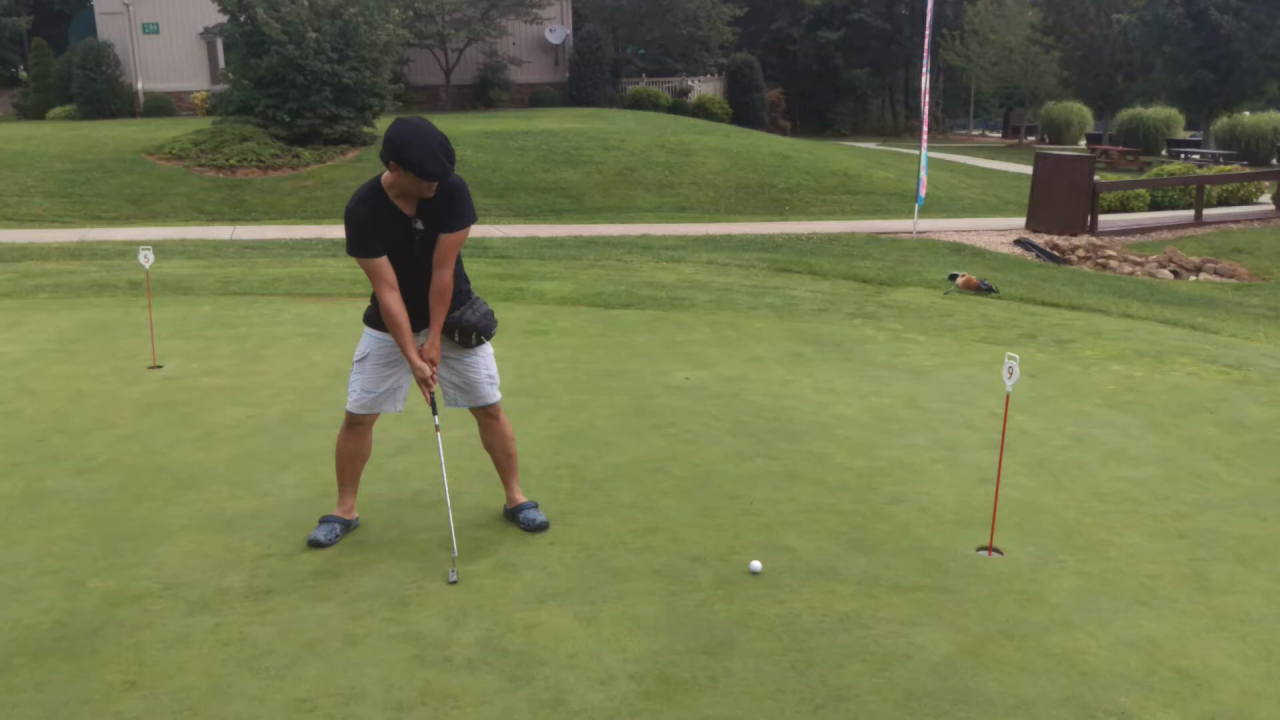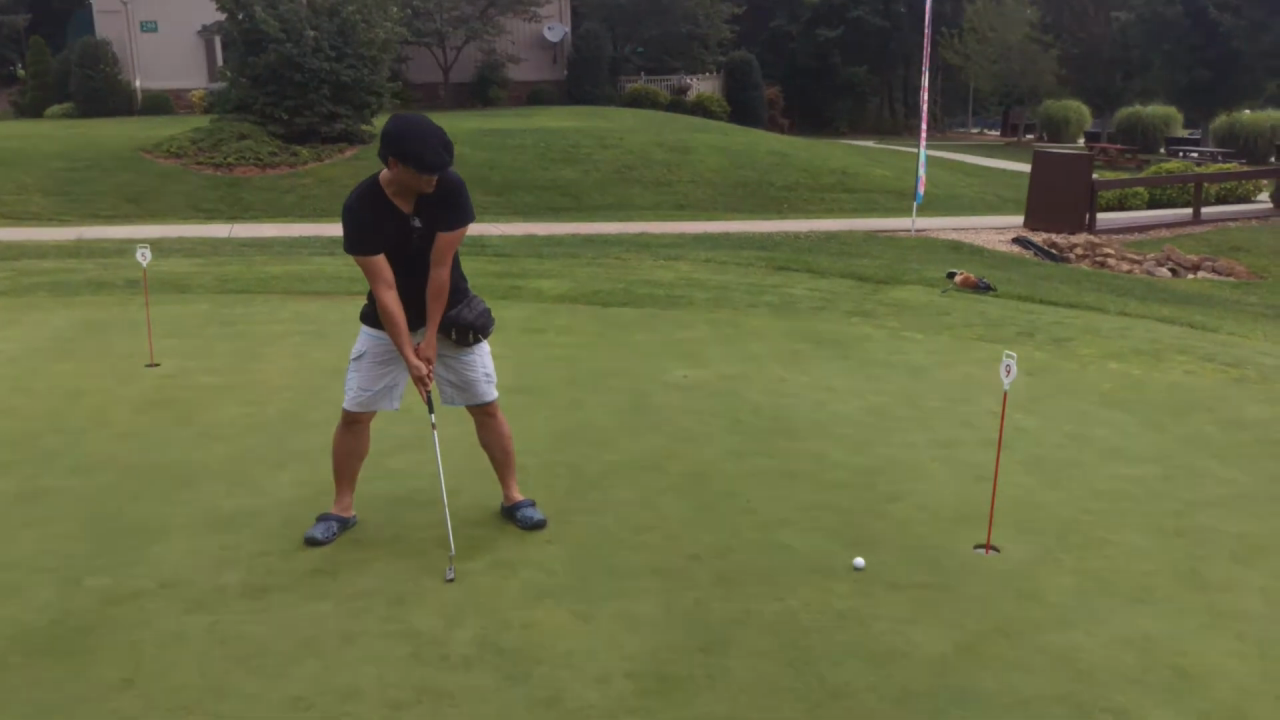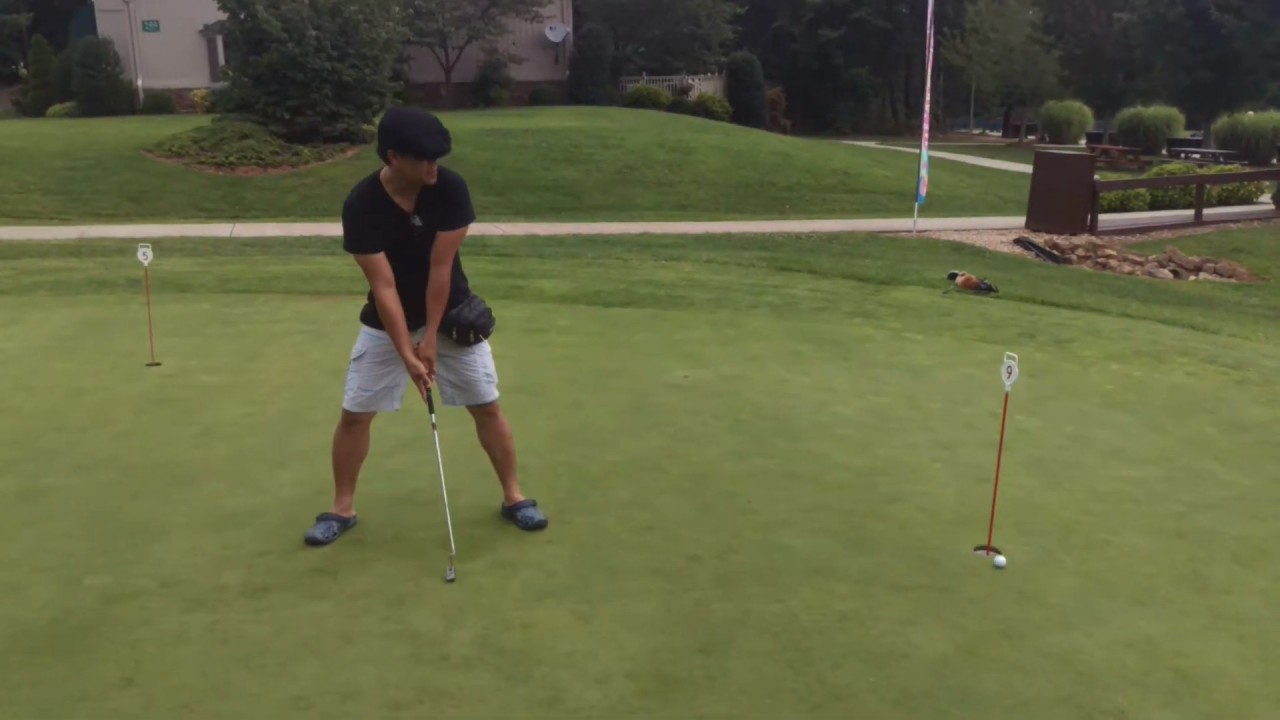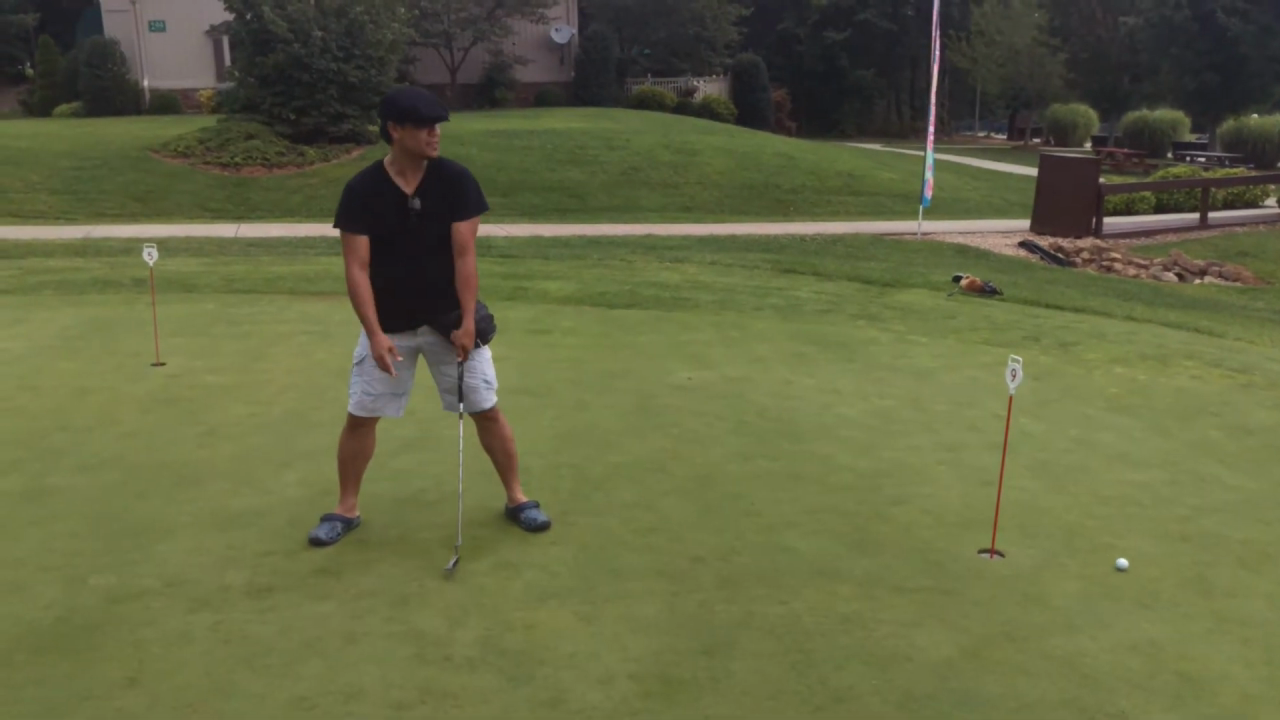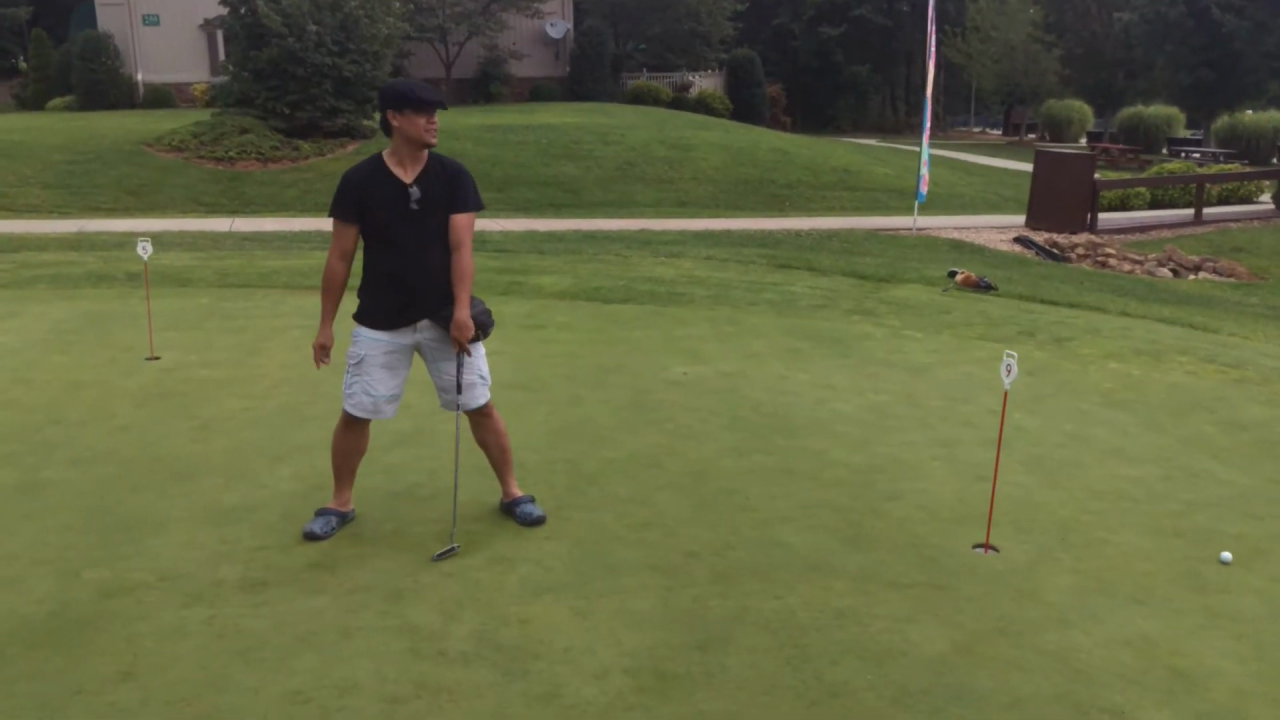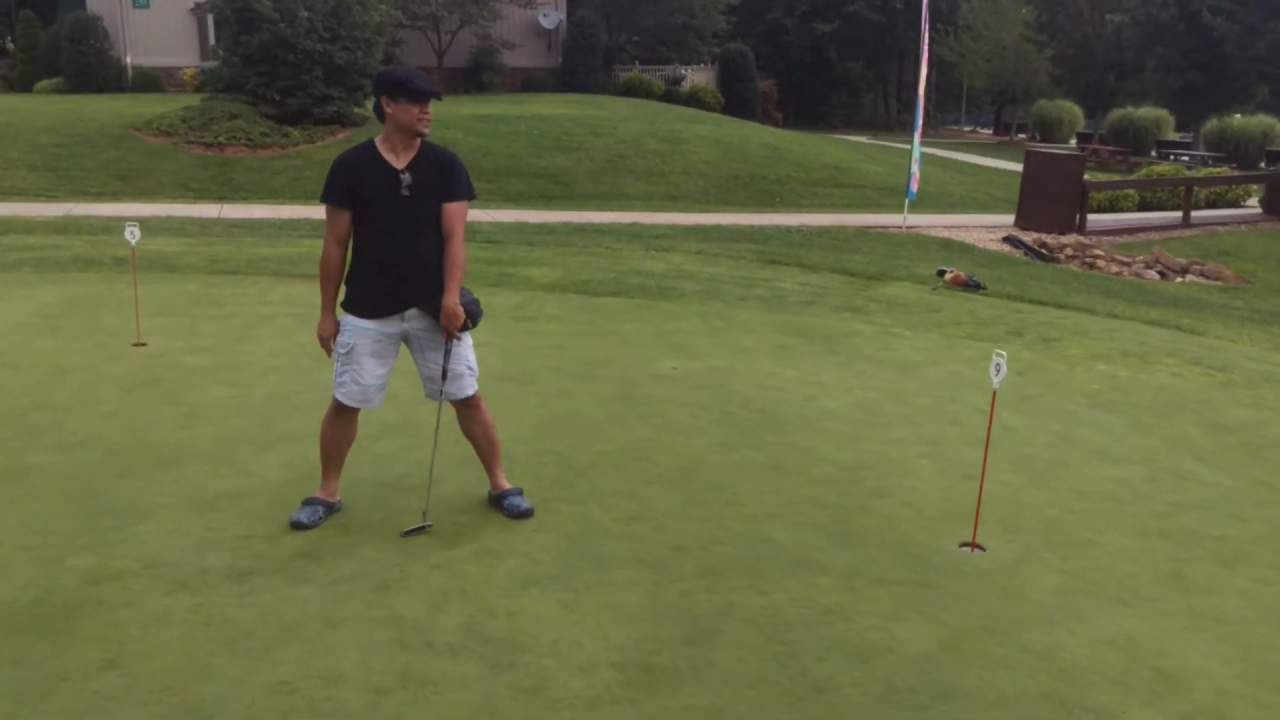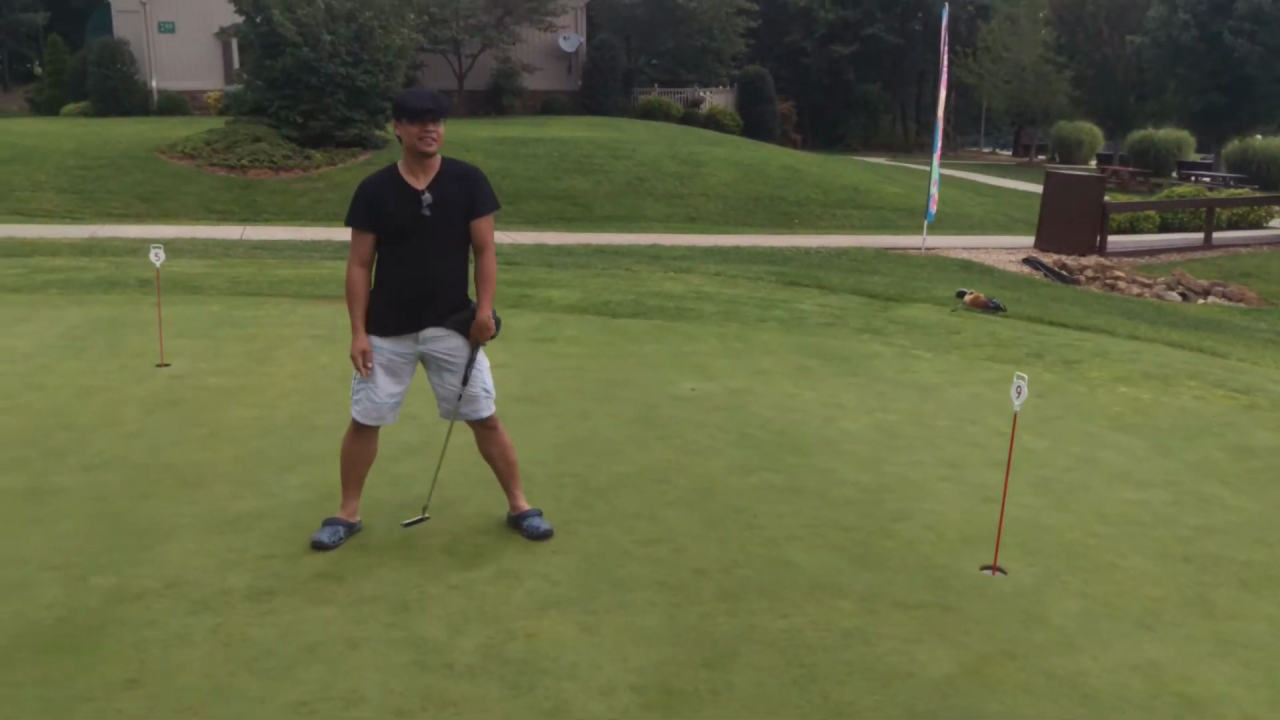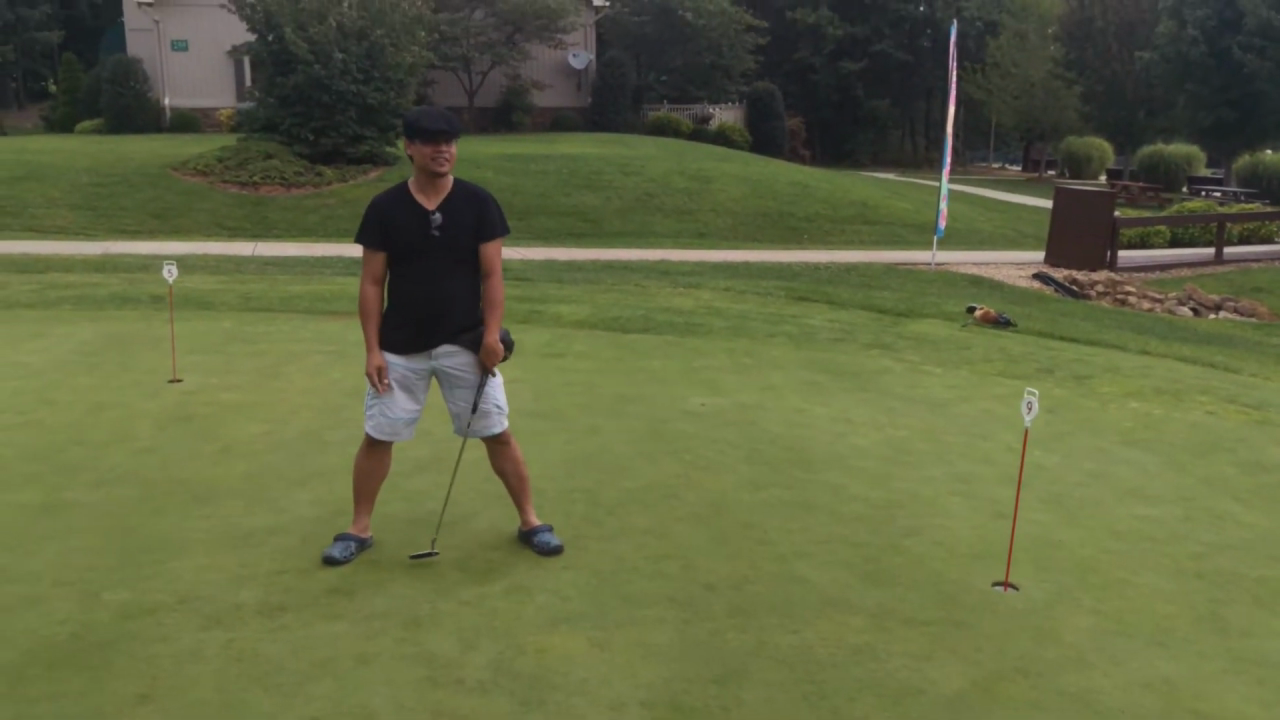
dt=0.3s
person 1, frame 1
left shoulder: (452, 190)
right shoulder: (362, 209)
left elbow: (443, 269)
right elbow: (387, 290)
left wrist: (435, 339)
right wrist: (411, 356)
left hip: (453, 316)
right hip: (390, 324)
left knee: (489, 407)
right knee: (358, 415)
left ankle: (515, 498)
right ankle: (345, 511)
person 1, frame 2
left shoulder: (450, 188)
right shoulder: (360, 207)
left elbow: (440, 267)
right elbow: (384, 288)
left wrist: (430, 337)
right wrist: (408, 356)
left hip: (450, 314)
right hip: (387, 322)
left knee: (486, 405)
right knee: (354, 413)
left ankle: (513, 496)
right ankle: (342, 508)
person 1, frame 3
left shoulder: (450, 188)
right shoulder: (361, 205)
left elbow: (441, 268)
right elbow: (383, 287)
left wrist: (431, 336)
right wrist: (407, 355)
left hip: (450, 314)
right hip: (387, 323)
left knee: (487, 406)
right knee: (354, 413)
left ankle: (513, 496)
right ankle: (342, 508)
person 1, frame 4
left shoulder: (456, 179)
right shoulder: (361, 190)
left elbow: (464, 256)
right elbow: (357, 269)
left wrist: (467, 321)
right wrist: (375, 335)
left hip: (450, 319)
right hip: (389, 324)
left knee: (486, 409)
right knee: (360, 416)
left ankle: (516, 497)
right ankle: (346, 509)
person 1, frame 5
left shoulder: (454, 176)
right shoulder: (358, 181)
left elbow: (461, 248)
right elbow: (339, 259)
left wrist: (462, 311)
right wrist: (325, 325)
left hip: (444, 318)
right hip: (379, 323)
left knee: (480, 406)
right knee: (355, 414)
left ankle: (511, 492)
right ankle: (340, 503)
person 1, frame 6
left shoulder: (446, 164)
right shoulder: (350, 166)
left elbow: (454, 237)
right elbow: (335, 245)
left wrist: (451, 298)
right wrist: (327, 311)
left hip: (433, 307)
right hip: (367, 311)
left knee: (467, 397)
right knee: (345, 403)
left ankle: (499, 485)
right ankle: (327, 493)
person 1, frame 7
left shoulder: (468, 181)
right shoulder: (373, 189)
left elbow: (484, 250)
right elbow: (359, 265)
left wrist: (485, 309)
right wrist: (358, 332)
left hip: (452, 326)
right hip: (387, 331)
left knee: (484, 418)
right knee: (364, 420)
left ankle: (519, 505)
right ankle: (348, 513)
person 1, frame 8
left shoulder: (478, 203)
right shoulder: (384, 208)
left elbow: (492, 275)
right elbow: (372, 283)
left wrist: (491, 335)
right wrist: (373, 349)
left hip: (465, 343)
right hip: (401, 348)
left knee: (497, 434)
right knee: (377, 436)
left ankle: (529, 521)
right ankle: (359, 529)
